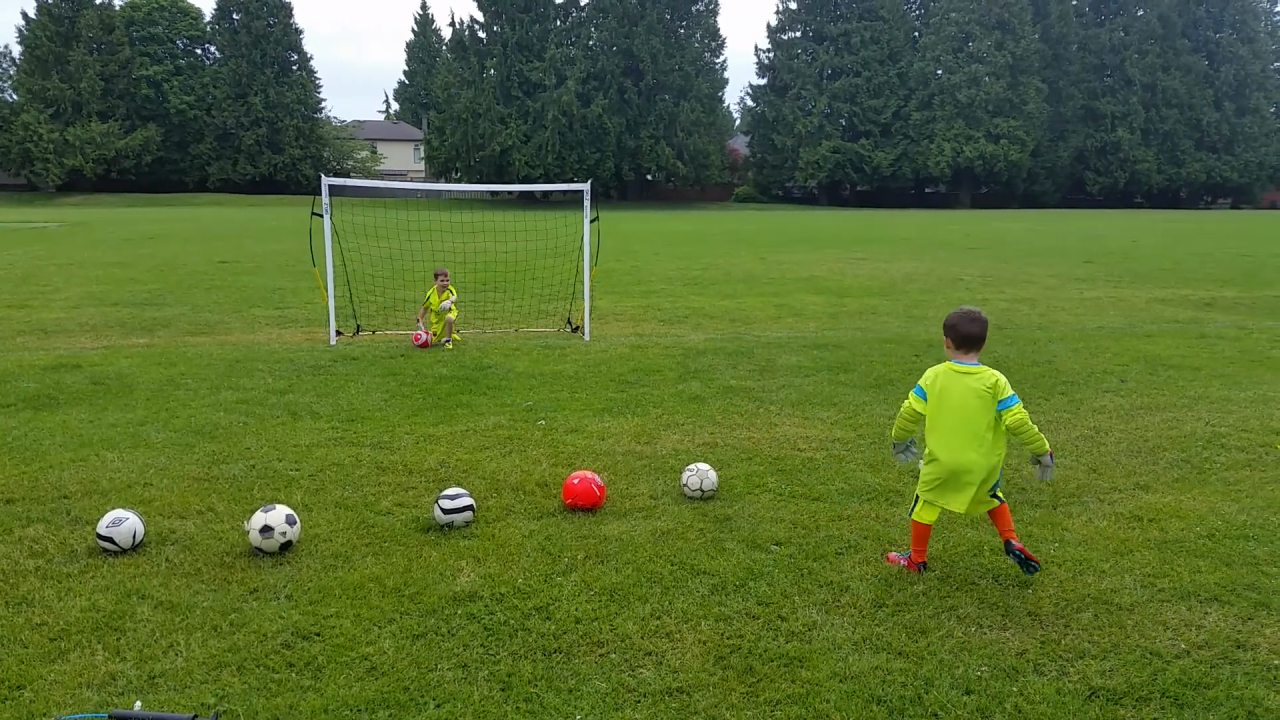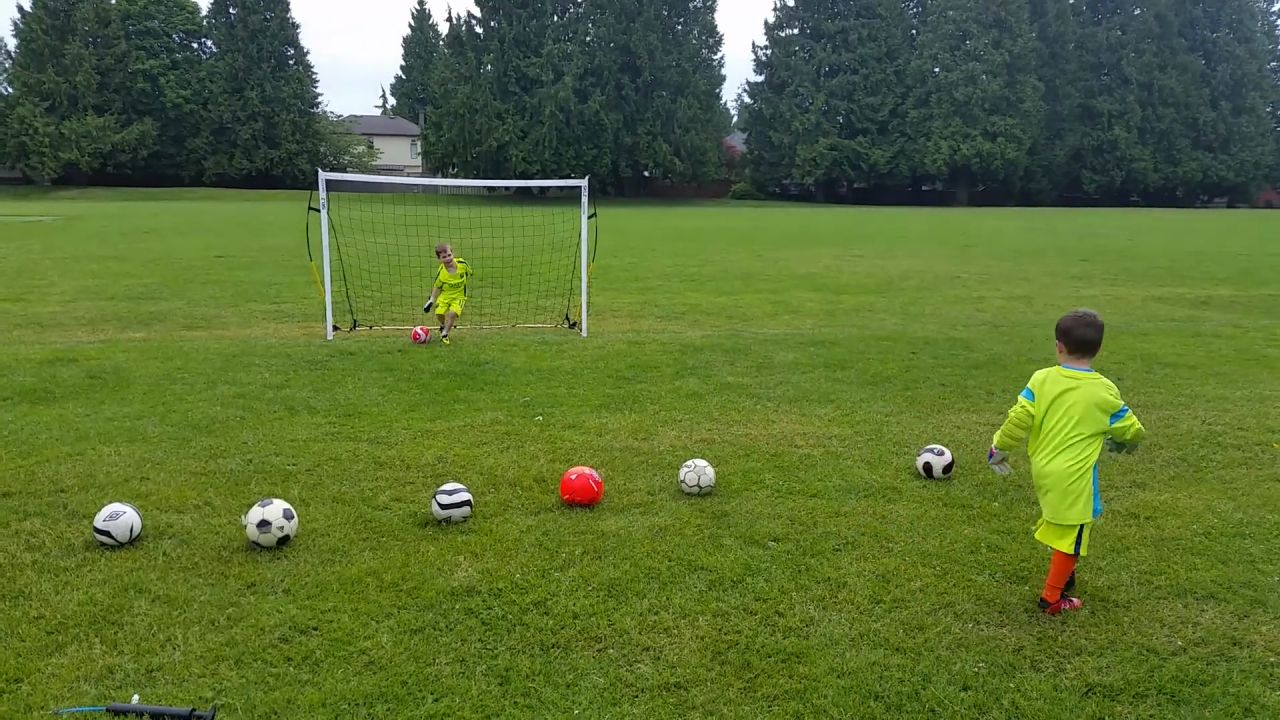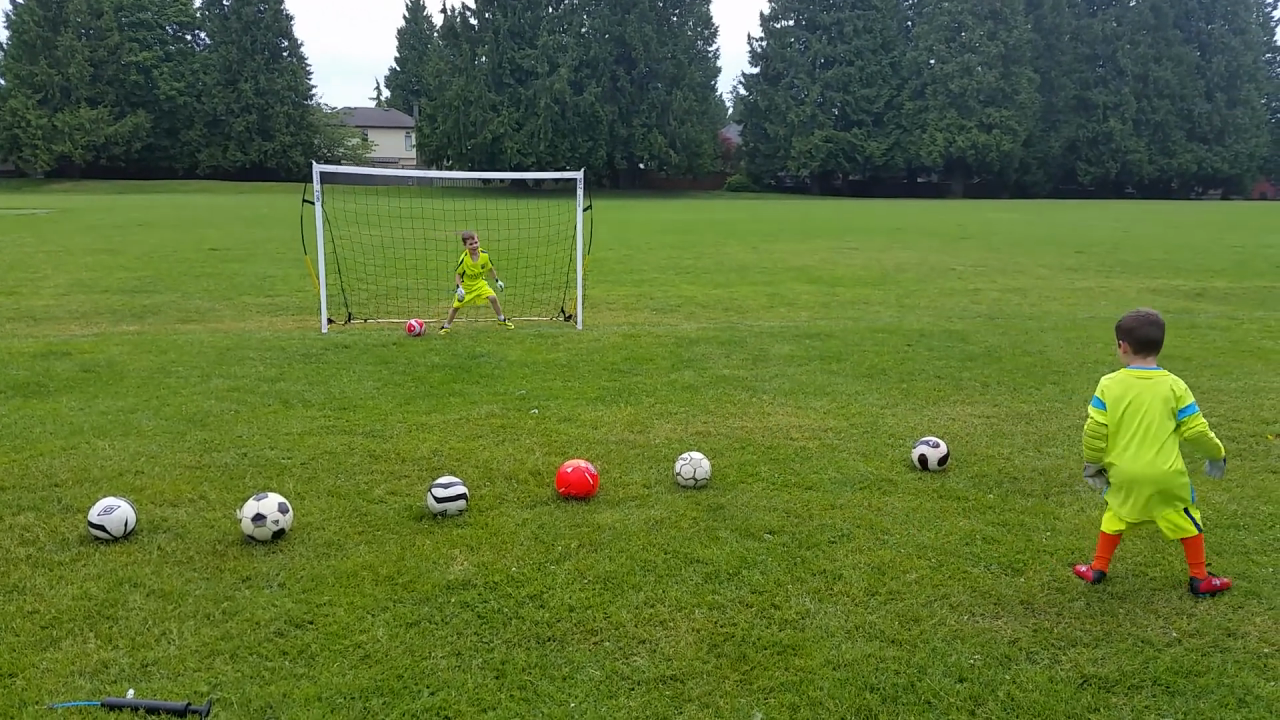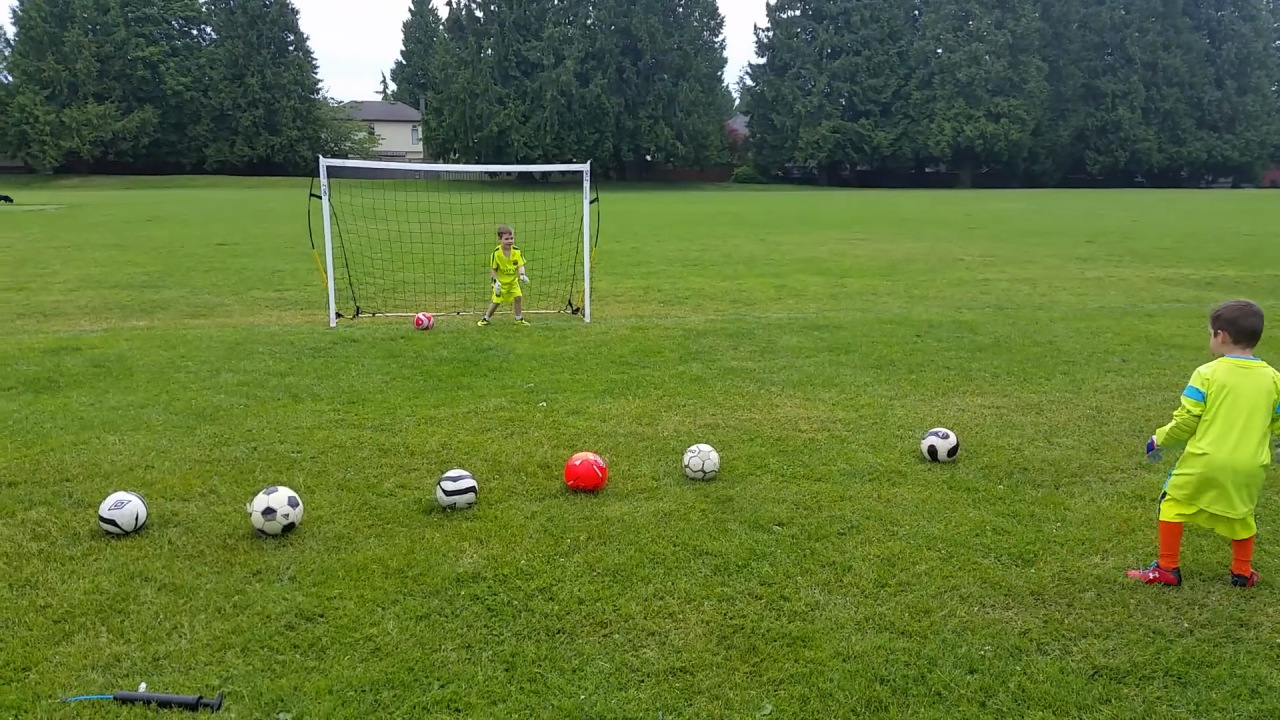
dt=0.4s
person 1, frame 1
left shoulder: (934, 376)
right shoulder: (995, 381)
left elbow: (910, 412)
right elbow: (1018, 421)
left wrist: (900, 439)
right wrist: (1042, 450)
left hip: (942, 462)
right hip: (984, 464)
left knee: (926, 505)
right knee: (990, 495)
left ankle: (916, 559)
right ankle: (1012, 542)
person 1, frame 2
left shoulder: (1042, 379)
right shoulder: (1104, 389)
left elbow: (1019, 420)
right elbow: (1130, 429)
left wrist: (998, 446)
right wrist: (1127, 443)
left hip: (1043, 469)
right hip: (1074, 475)
left knee: (1055, 518)
right knee: (1071, 533)
left ankle: (1062, 575)
right ankle: (1052, 597)
person 1, frame 3
left shoulder: (1109, 384)
right shoulder: (1174, 386)
left elbow: (1094, 431)
right elbow: (1196, 430)
left wrist: (1093, 464)
right wrist: (1217, 453)
left hip: (1122, 472)
right hip: (1164, 474)
left knee: (1116, 515)
right knee: (1186, 519)
left ankle: (1097, 568)
right ankle: (1200, 578)
person 1, frame 4
left shoulder: (1207, 374)
left elbow: (1185, 421)
left wrist: (1159, 440)
left hip: (1205, 463)
right hip: (1248, 468)
left knee: (1171, 505)
right knee: (1242, 515)
left ankle: (1167, 569)
right ankle: (1242, 572)
